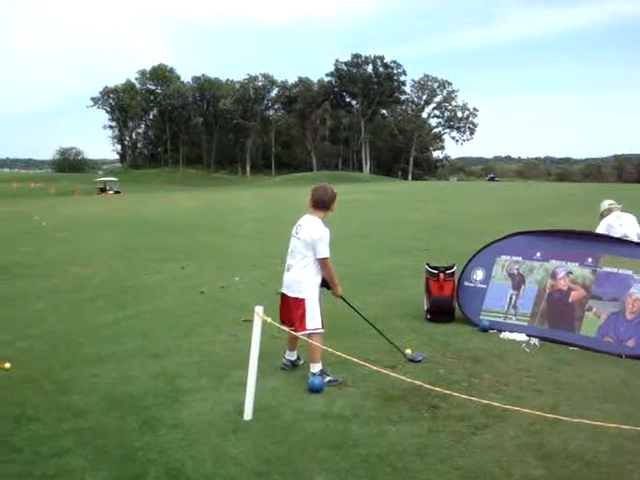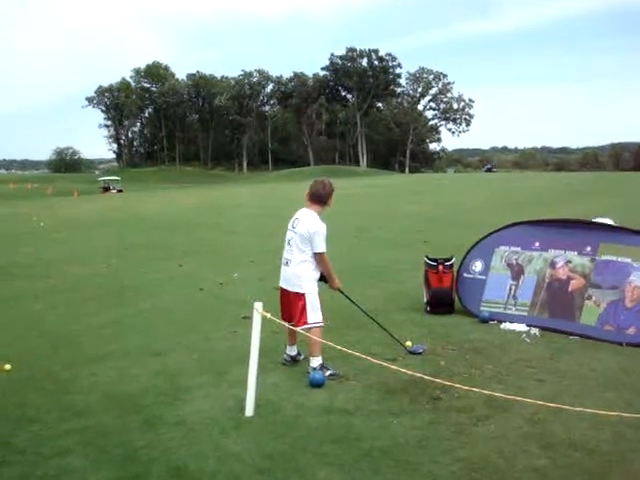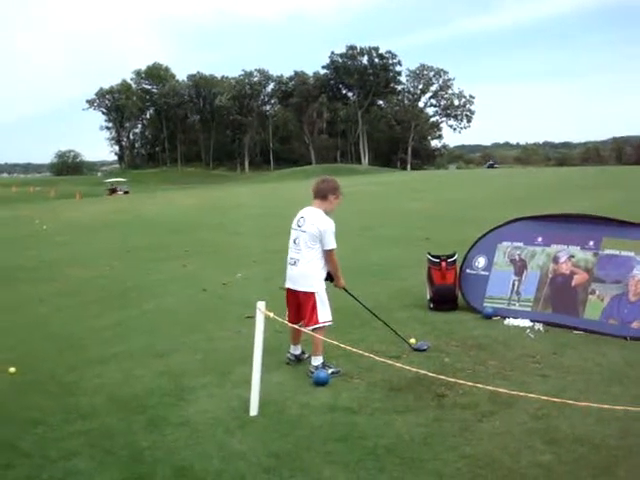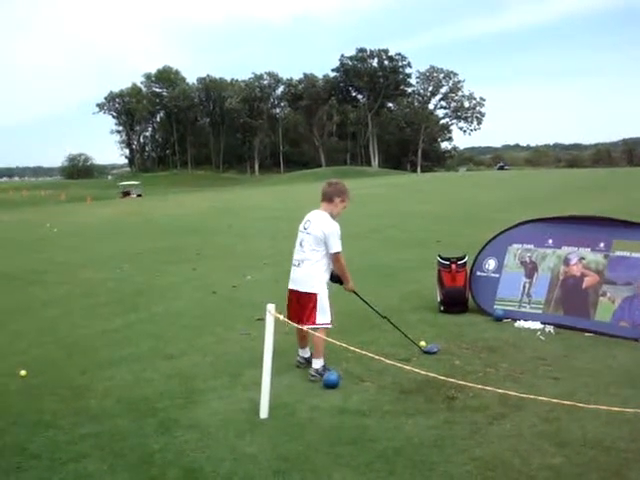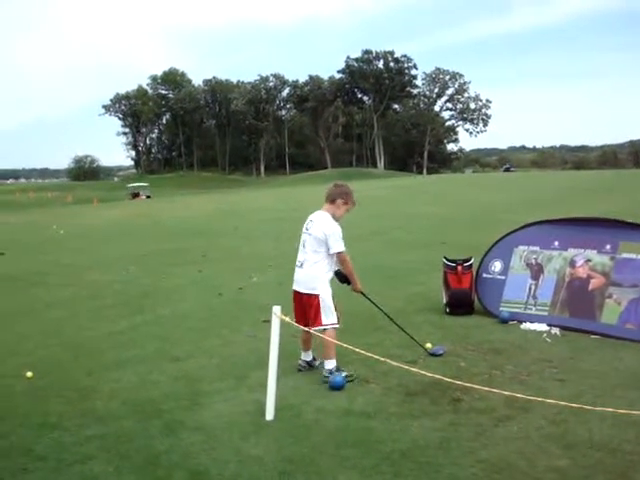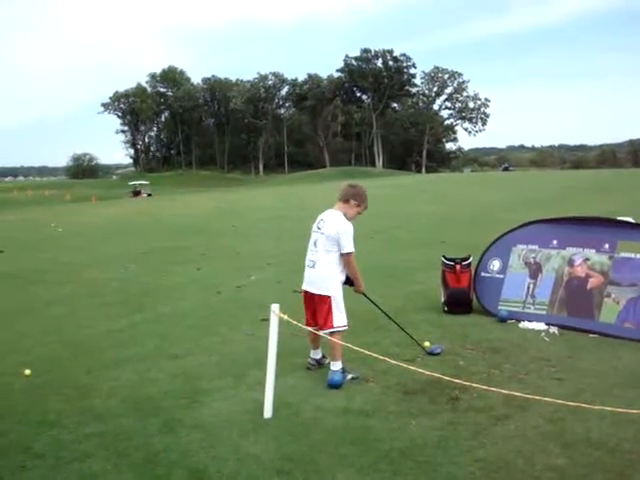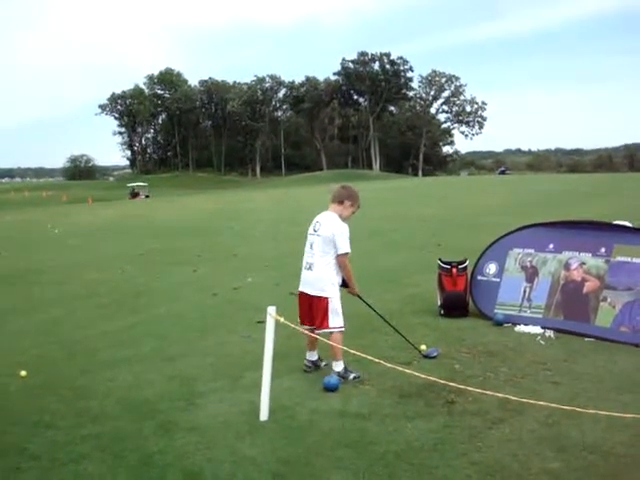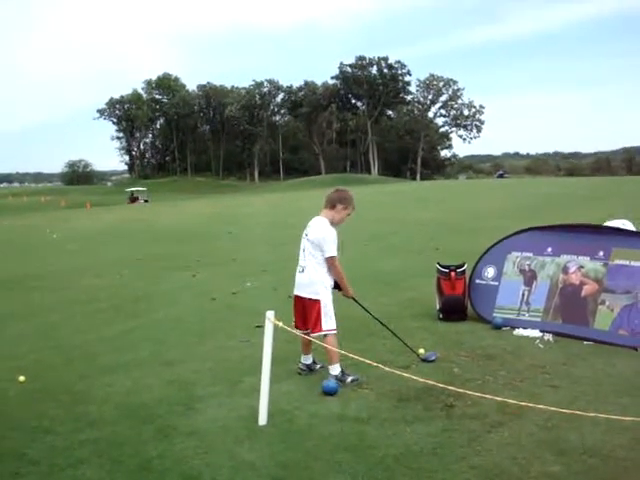
dt=0.5s
person 1, frame 1
left shoulder: (302, 222)
right shoulder: (320, 231)
right elbow: (325, 264)
left wrist: (326, 280)
right wrist: (335, 286)
left hip: (290, 282)
right hip: (305, 287)
left knee: (294, 324)
right knee: (315, 329)
left ankle: (290, 358)
right ankle: (316, 371)
person 1, frame 2
left shoulder: (298, 216)
right shoulder: (317, 225)
right elbow: (321, 258)
left wrist: (325, 275)
right wrist: (333, 279)
left hip: (287, 277)
right hip: (303, 281)
left knee: (293, 319)
right knee: (314, 323)
left ankle: (291, 353)
right ankle: (316, 365)
person 1, frame 3
left shoulder: (300, 215)
right shoulder: (325, 222)
right elbow: (330, 256)
left wrist: (329, 272)
right wrist: (338, 278)
left hip: (293, 277)
right hip: (310, 280)
left knee: (296, 319)
right knee: (319, 323)
left ankle: (295, 352)
right ankle: (317, 364)
person 1, frame 4
left shoulder: (309, 217)
right shoulder: (330, 226)
right elbow: (337, 259)
left wrist: (335, 273)
right wrist: (347, 281)
left hip: (296, 279)
right hip: (313, 282)
left knee: (301, 322)
right knee: (319, 324)
left ankle: (304, 355)
right ankle: (317, 367)
person 1, frame 5
left shoulder: (312, 218)
right shoulder: (331, 226)
right elbow: (342, 259)
left wrist: (335, 270)
right wrist: (355, 282)
left hip: (301, 280)
right hip: (317, 283)
left knee: (307, 324)
right knee: (329, 325)
left ankle: (306, 359)
right ankle: (330, 368)
person 1, frame 6
left shoulder: (322, 217)
right shoulder: (344, 225)
right elbow: (348, 260)
left wrist: (347, 277)
right wrist: (358, 283)
left hip: (311, 280)
right hip: (327, 283)
left knee: (315, 323)
right knee: (336, 327)
left ankle: (315, 357)
right ankle: (336, 370)
person 1, frame 7
left shoulder: (317, 220)
right shoulder: (339, 226)
right elbow: (343, 261)
left wrist: (345, 281)
right wrist: (352, 285)
left hip: (307, 282)
right hip: (325, 286)
left knee: (312, 324)
right knee: (335, 327)
left ankle: (311, 359)
right ankle: (338, 369)
person 1, frame 8
left shoulder: (313, 224)
right shoulder: (327, 231)
right elbow: (333, 265)
left wrist: (338, 283)
right wrist: (346, 288)
left hip: (303, 285)
right hip: (317, 288)
left knee: (307, 328)
right knee: (328, 330)
left ankle: (306, 362)
right ankle: (336, 372)
